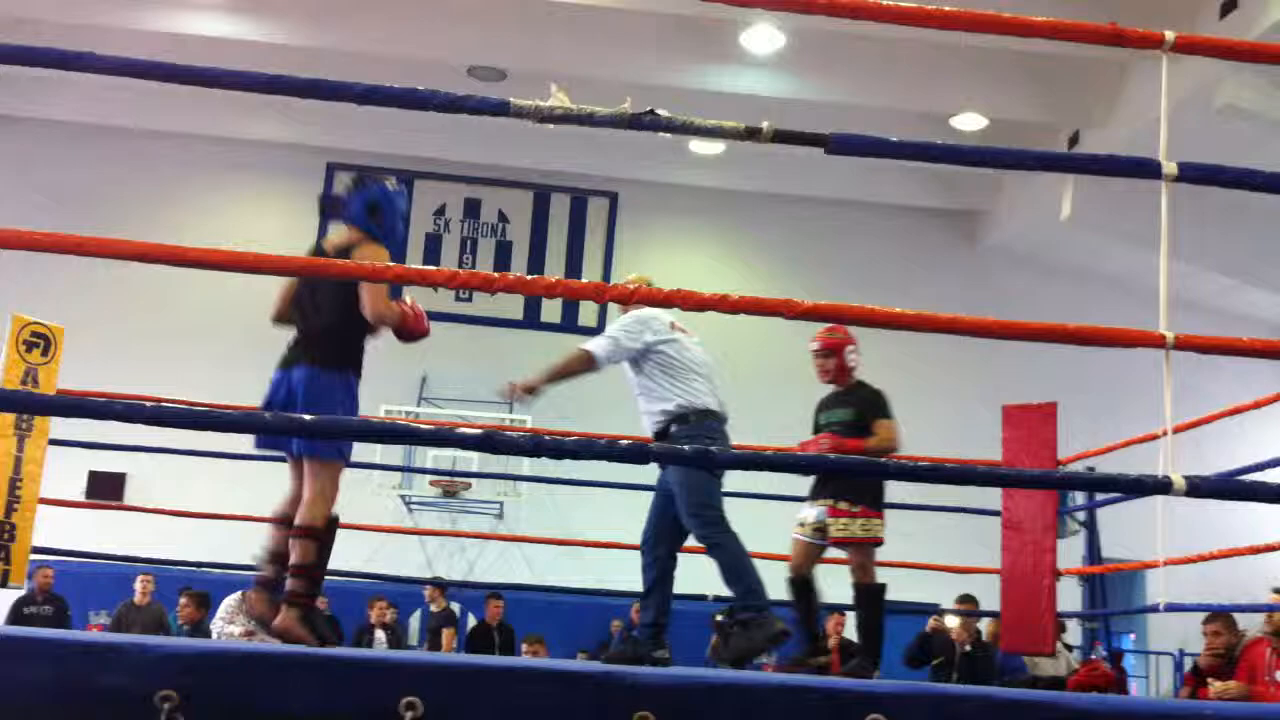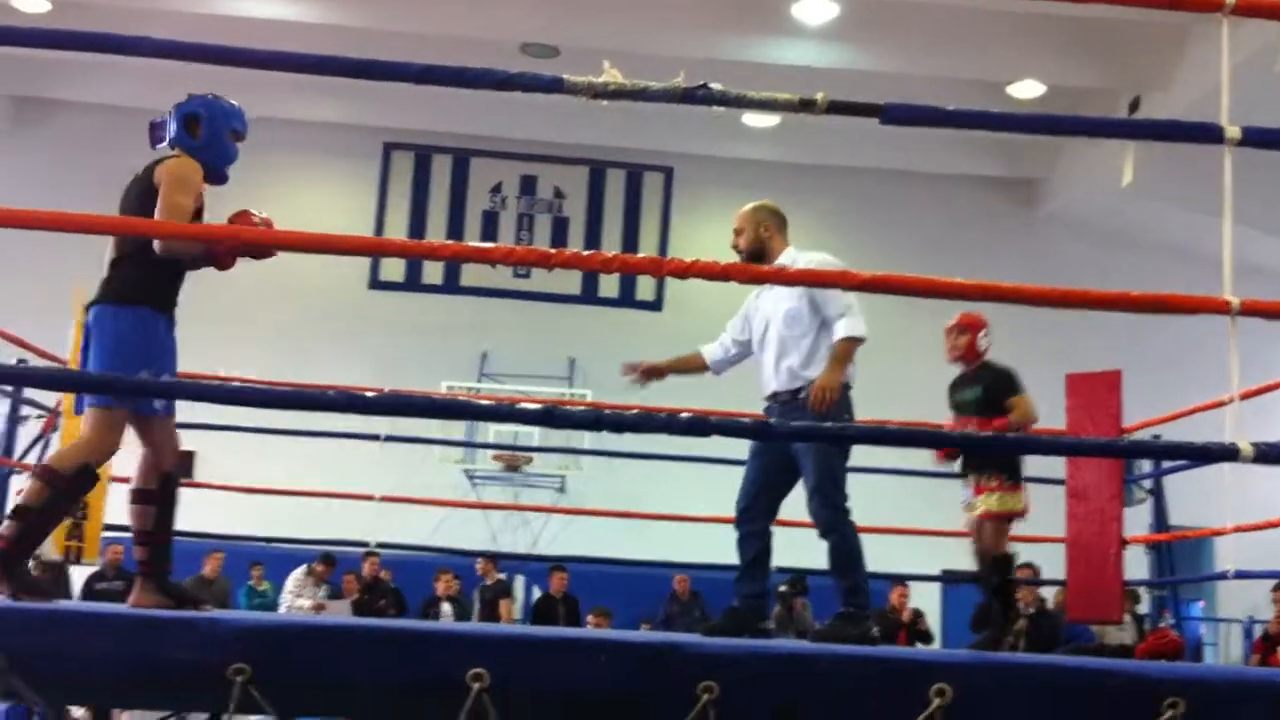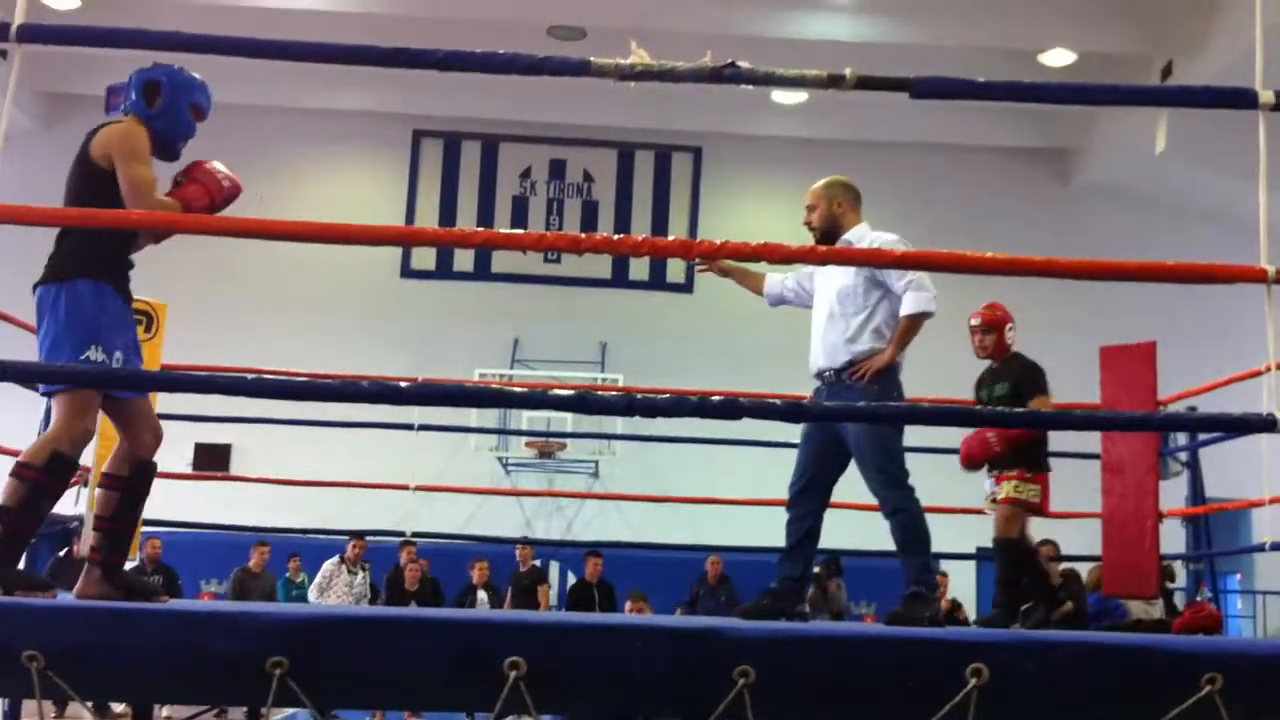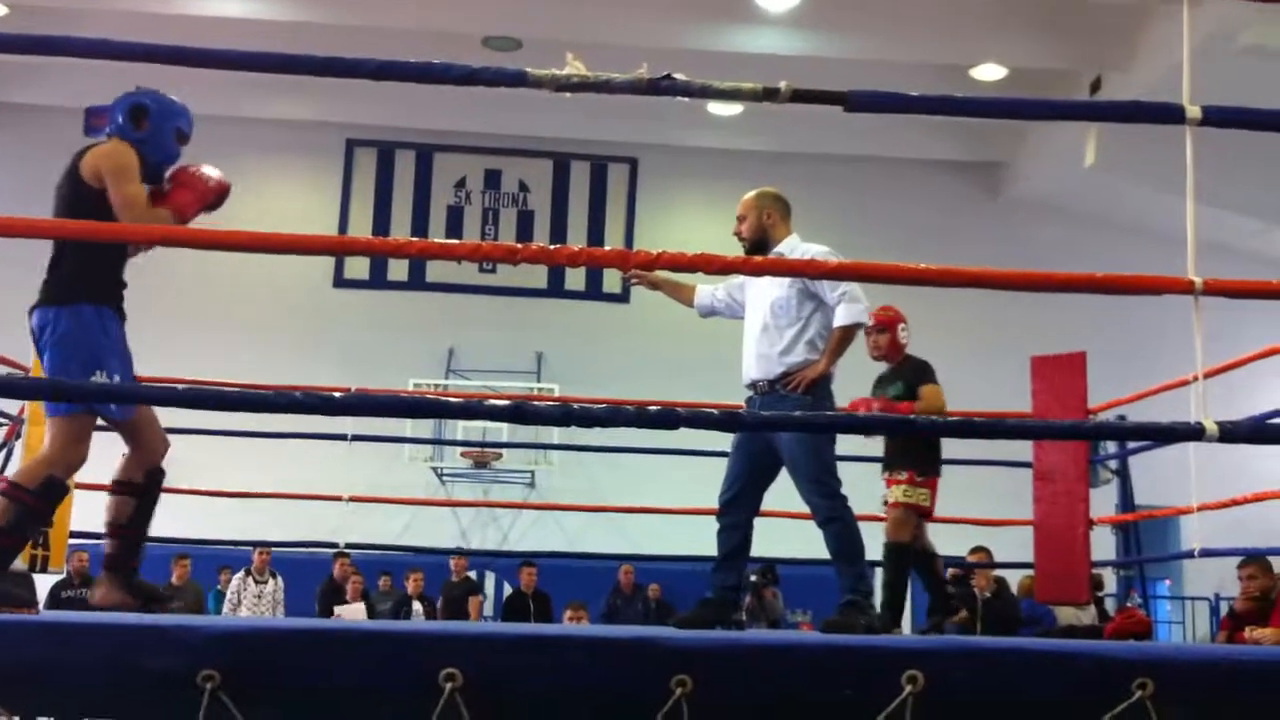
dt=1s
person 1, frame 1
left shoulder: (319, 252)
right shoulder: (369, 254)
left elbow: (281, 313)
right elbow: (376, 311)
right wrist: (407, 319)
left hip: (292, 371)
right hip: (330, 377)
left knee: (304, 488)
right knee: (320, 495)
left ankle: (267, 590)
right ankle: (295, 609)
person 1, frame 2
left shoulder: (150, 178)
right shoulder: (183, 169)
right elbow: (169, 240)
left wrist: (206, 252)
right wrist: (226, 242)
left hip: (125, 314)
right hip: (135, 314)
left knee: (163, 450)
right knee: (99, 438)
left ankle: (153, 583)
person 1, frame 3
left shoulder: (120, 147)
right shoulder: (125, 133)
right elbow: (145, 214)
left wrist: (181, 206)
right wrist: (197, 196)
left hip: (103, 298)
right hip: (80, 291)
left knee: (143, 433)
right knee: (73, 425)
left ankle: (102, 570)
person 1, frame 4
left shoulder: (98, 171)
right shoulder: (114, 154)
right elbow: (143, 230)
left wrist: (169, 207)
right wrist: (189, 199)
left hip: (93, 317)
right hip: (79, 312)
left knee: (149, 442)
right knee: (66, 449)
left ankle: (117, 578)
person 2, frame 1
left shoulder: (640, 318)
right shoulder: (675, 329)
left elbow: (592, 354)
left wrist: (536, 383)
left hip: (689, 435)
right hip: (690, 438)
left knee: (708, 525)
right knee: (657, 544)
left ankle: (757, 619)
right ankle: (651, 641)
person 2, frame 2
left shoulder: (816, 268)
right shoulder: (759, 297)
left elbow: (851, 322)
right elbow: (722, 351)
left wrist: (832, 372)
right wrist: (665, 367)
left hip: (818, 408)
right hip: (778, 412)
left knee: (828, 511)
right knee: (751, 512)
left ankle: (855, 615)
right ankle: (750, 608)
person 2, frame 3
left shoulder: (880, 247)
right shoulder: (824, 268)
left elbow: (921, 296)
right elbow: (778, 288)
left wrist: (890, 351)
right wrist: (728, 269)
left hip: (866, 388)
right hip: (828, 391)
left knee: (891, 491)
right knee: (804, 494)
left ankle: (923, 596)
right ankle: (788, 590)
person 2, frame 4
left shoulder: (811, 258)
right shoulder: (754, 279)
left elbow: (853, 307)
right elbow: (708, 299)
left wrist: (823, 364)
right wrist: (658, 282)
left hip: (798, 400)
right hip: (760, 403)
left knee: (825, 501)
right knee: (734, 504)
left ankle: (858, 604)
right ankle: (722, 600)
person 3, frame 1
left shoulder: (870, 398)
right shoulder: (825, 405)
left elbow: (889, 441)
left wrist: (838, 446)
right wrist: (809, 453)
left hip: (859, 499)
right hip: (822, 496)
left knee: (861, 571)
right knee: (797, 568)
left ankle: (868, 657)
right ankle: (814, 648)
person 3, frame 2
left shoulder: (998, 376)
right shoulder: (956, 385)
left elbow: (1027, 416)
left wrist: (985, 430)
right wrist: (949, 443)
left hip: (999, 471)
right hip: (974, 473)
left knee: (992, 547)
right knee: (982, 548)
left ankle: (999, 623)
right ankle: (1004, 615)
person 3, frame 3
left shoulder: (1026, 370)
right shoulder: (984, 379)
left wrist: (1004, 437)
right wrist: (975, 447)
left hip: (1025, 465)
right hip: (999, 467)
left knee: (1006, 530)
right knee: (1015, 538)
left ankle: (1006, 608)
right ankle: (1048, 599)
person 3, frame 4
left shoulder: (918, 368)
right shoulder: (883, 380)
left elbow: (936, 405)
left wrist: (888, 409)
right wrist: (863, 413)
left hip: (918, 466)
right hip: (895, 467)
left knee: (897, 532)
right knee: (916, 541)
left ankle: (890, 617)
right ankle: (943, 609)
